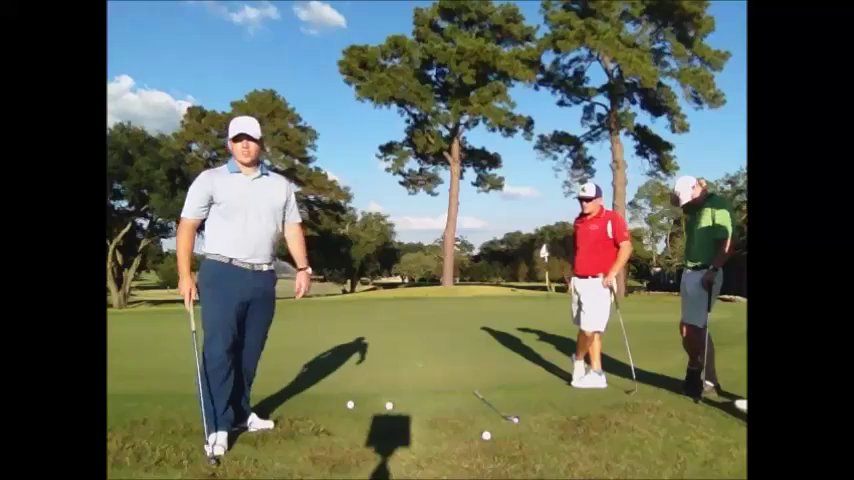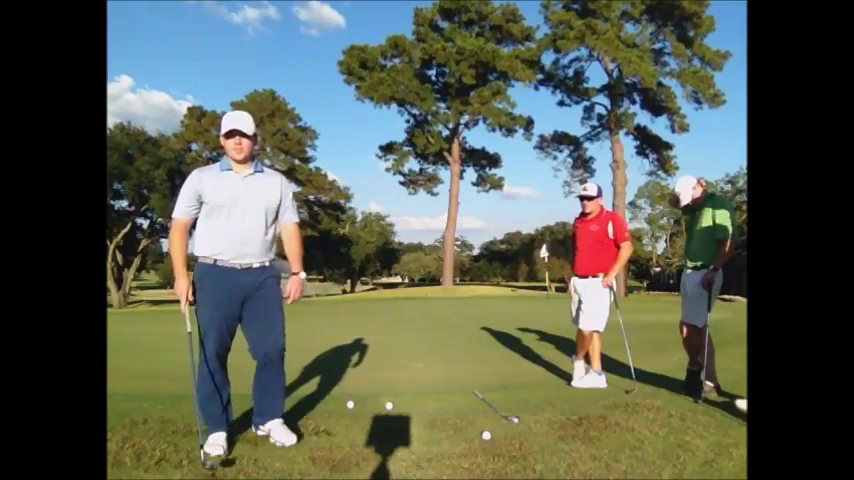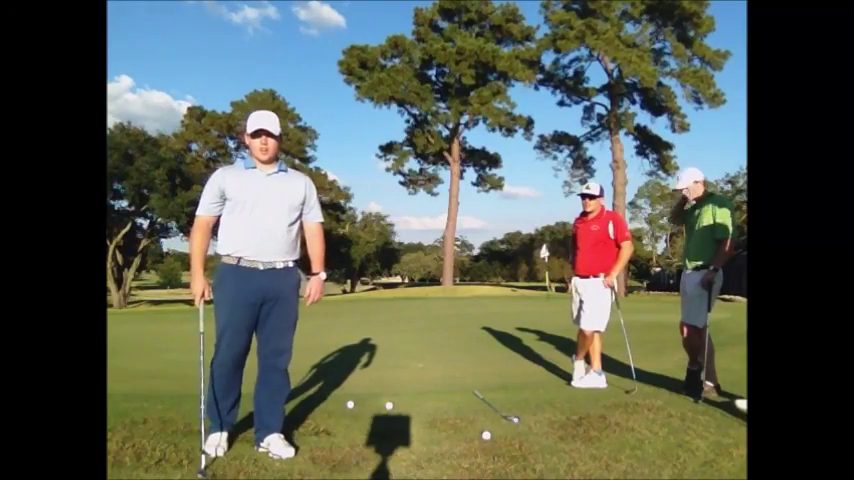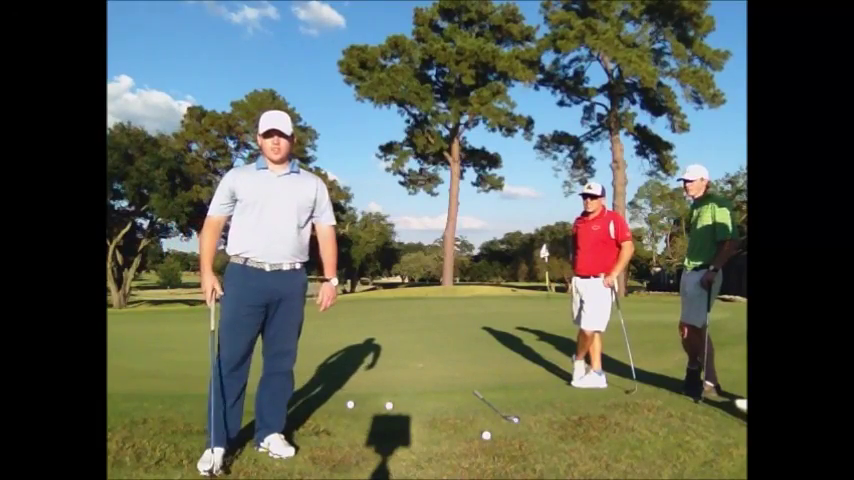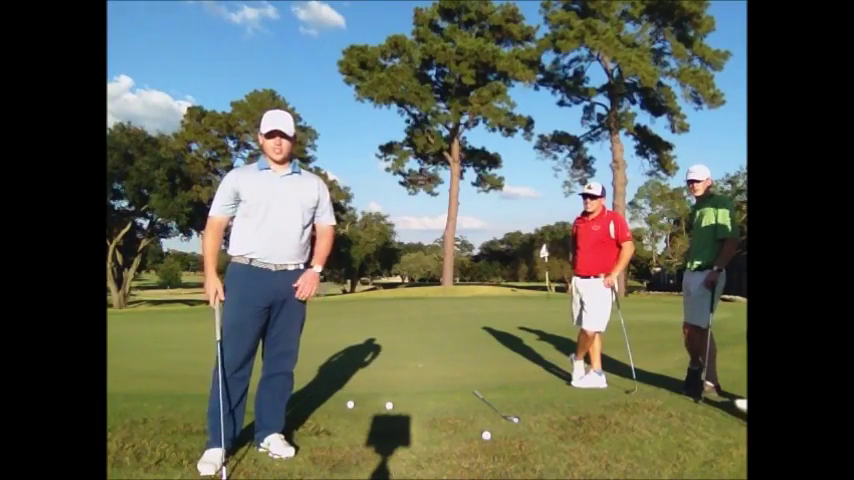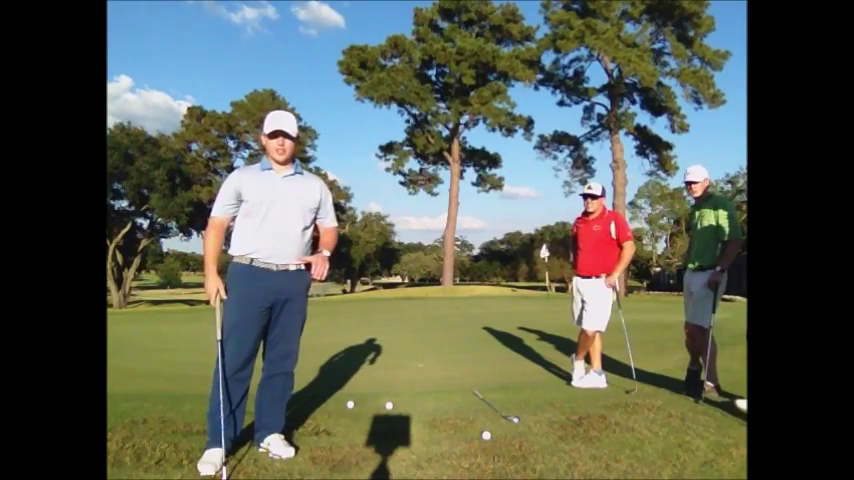
dt=0.5s
person 1, frame 1
left shoulder: (281, 185)
right shoulder: (210, 180)
left elbow: (292, 227)
right elbow: (187, 227)
left wrist: (303, 267)
right wrist: (185, 275)
left hip: (262, 277)
right hip: (222, 274)
left knee: (249, 352)
right knee: (219, 350)
left ankle: (239, 412)
right ankle: (217, 426)
person 1, frame 2
left shoulder: (277, 182)
right shoulder: (201, 179)
left elbow: (289, 229)
right elbow: (179, 227)
left wrist: (297, 273)
right wrist: (181, 276)
left hip: (262, 276)
right hip: (215, 275)
left knee: (271, 348)
right knee: (212, 354)
left ankle: (269, 418)
right ankle: (217, 428)
person 1, frame 3
left shoulder: (301, 183)
right shoulder: (225, 177)
left elbow: (313, 229)
right elbow: (202, 225)
left wrist: (318, 273)
right wrist: (197, 272)
left hip: (283, 279)
right hip: (237, 275)
left knee: (276, 358)
right knee: (228, 354)
left ankle: (269, 432)
right ankle: (219, 428)
person 1, frame 4
left shoulder: (312, 184)
right shoulder: (236, 178)
left elbow: (325, 231)
right elbow: (213, 224)
left wrist: (330, 278)
right wrist: (206, 271)
left hip: (290, 281)
right hip: (244, 276)
left knee: (281, 360)
right knee: (230, 359)
left ankle: (270, 433)
right ankle: (218, 442)
person 1, frame 5
left shoulder: (313, 184)
right shoulder: (238, 178)
left elbow: (325, 229)
right elbow: (215, 225)
left wrist: (315, 269)
right wrist: (210, 274)
left hip: (293, 281)
right hip: (247, 276)
left knee: (281, 361)
right knee: (233, 360)
left ankle: (270, 432)
right ankle: (218, 442)
person 1, frame 6
left shoulder: (315, 185)
right shoulder: (241, 178)
left elbow: (329, 228)
right elbow: (216, 225)
left wrist: (323, 253)
right wrist: (211, 272)
left hip: (293, 281)
right hip: (248, 275)
left knee: (281, 361)
right knee: (234, 360)
left ankle: (269, 432)
right ankle: (217, 442)
person 2, frame 1
left shoulder: (718, 204)
right shoulder: (695, 206)
left elbow: (726, 243)
right elbow: (674, 201)
left wrist: (712, 271)
right wrist: (683, 190)
left hip: (705, 274)
right hip: (689, 272)
left knee: (692, 327)
right knee: (693, 327)
left ankle: (702, 374)
right ankle: (703, 376)
person 2, frame 2
left shoulder: (719, 204)
right shoulder: (694, 207)
left elbow: (727, 243)
right elbow: (672, 201)
left wrist: (713, 270)
right wrist: (684, 190)
left hip: (705, 274)
right hip: (689, 272)
left knee: (691, 327)
right knee: (694, 327)
left ankle: (702, 374)
right ankle: (703, 375)
person 2, frame 3
left shoulder: (718, 204)
right shoulder: (694, 207)
left elbow: (727, 243)
right elbow: (675, 218)
left wrist: (713, 270)
right wrist: (683, 200)
left hip: (704, 274)
right hip: (689, 273)
left knee: (690, 327)
right knee: (695, 328)
left ankle: (702, 374)
right ankle: (705, 378)
person 2, frame 4
left shoulder: (718, 204)
right shoulder: (695, 208)
left elbow: (730, 243)
left wrist: (713, 270)
right wrist: (689, 269)
left hip: (705, 274)
right hip: (689, 273)
left knee: (687, 327)
right knee: (697, 328)
left ankle: (695, 368)
right ankle: (710, 380)
person 2, frame 5
left shoulder: (720, 204)
right shoulder: (695, 209)
left elbow: (731, 242)
left wrist: (716, 270)
right wrist: (688, 261)
left hip: (708, 274)
right hip: (691, 273)
left knee: (692, 327)
right knee: (699, 328)
left ankle: (700, 372)
right ankle: (710, 381)
person 2, frame 6
left shoulder: (721, 205)
right shoulder: (694, 209)
left elbow: (735, 242)
left wrist: (719, 270)
right wrist: (687, 262)
left hip: (709, 275)
right hip: (691, 273)
left knee: (695, 327)
right knee: (697, 328)
left ankle: (697, 370)
right ankle: (708, 379)
person 3, frame 1
left shoulder: (612, 219)
right shoulder: (579, 221)
left elbow: (626, 247)
left wrist: (611, 274)
right wrist: (573, 275)
left hip: (598, 283)
right hip: (579, 281)
left knee: (590, 328)
right knee: (588, 329)
left ankle: (578, 360)
right ankle: (596, 374)
person 3, frame 2
left shoulder: (612, 219)
right shoulder: (578, 222)
left elbow: (627, 248)
left wrist: (611, 274)
right wrist: (573, 273)
left hip: (598, 283)
right hip: (578, 281)
left knee: (587, 327)
right knee: (590, 329)
left ankle: (578, 361)
right ankle: (596, 374)
person 3, frame 3
left shoulder: (613, 219)
right shoulder: (578, 222)
left elbow: (627, 247)
left wrist: (613, 274)
right wrist: (574, 273)
left hip: (599, 283)
right hip: (579, 281)
left knee: (589, 328)
right knee: (589, 329)
left ankle: (578, 361)
right ankle: (596, 374)
person 3, frame 4
left shoulder: (613, 219)
right shoulder: (579, 222)
left elbow: (628, 247)
left wrist: (613, 274)
right wrist: (574, 273)
left hip: (600, 282)
right hip: (579, 281)
left knee: (589, 328)
right knee: (590, 329)
left ankle: (578, 360)
right ankle: (596, 374)
person 3, frame 5
left shoulder: (613, 219)
right shoulder: (579, 222)
left elbow: (628, 247)
left wrist: (614, 274)
left hip: (600, 283)
right hip: (579, 282)
left knee: (591, 329)
right knee: (589, 329)
left ankle: (577, 359)
right ankle: (596, 374)
person 3, frame 6
left shoulder: (614, 219)
right shoulder: (579, 222)
left elbow: (629, 247)
left wrist: (615, 274)
left hip: (601, 283)
right hip: (580, 282)
left knee: (591, 328)
right knee: (591, 329)
left ankle: (578, 359)
right ankle: (596, 373)
